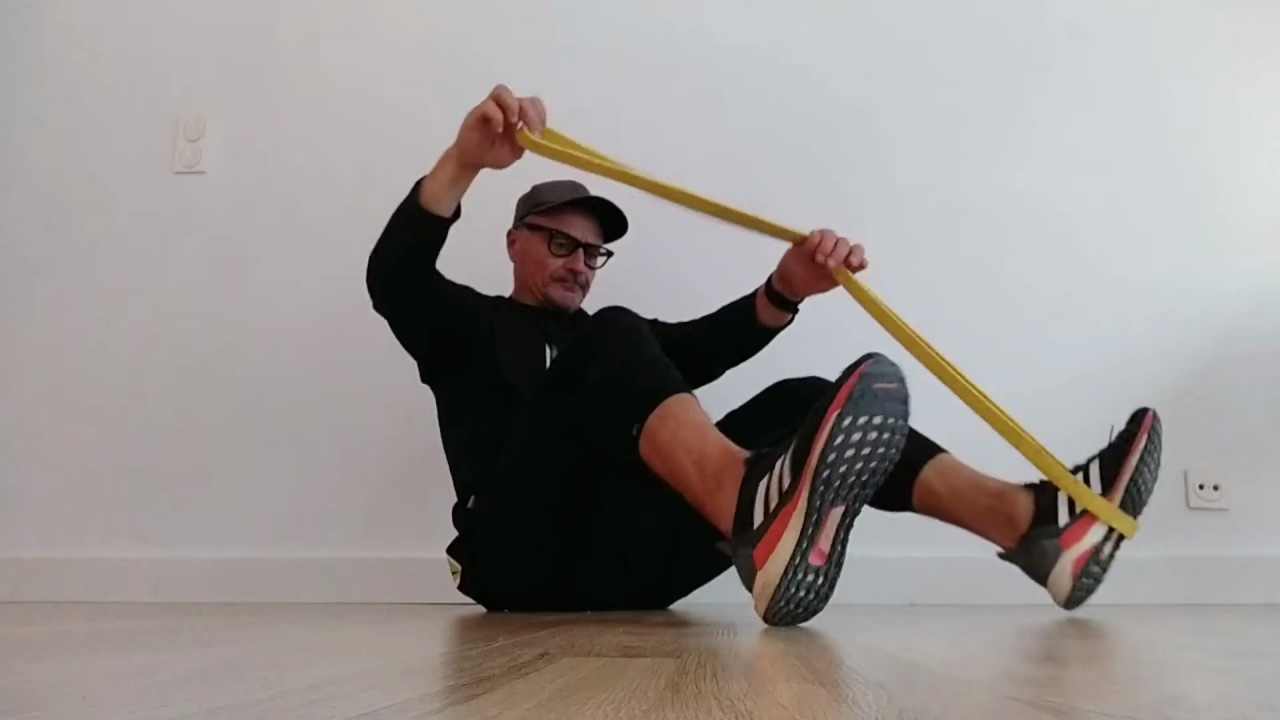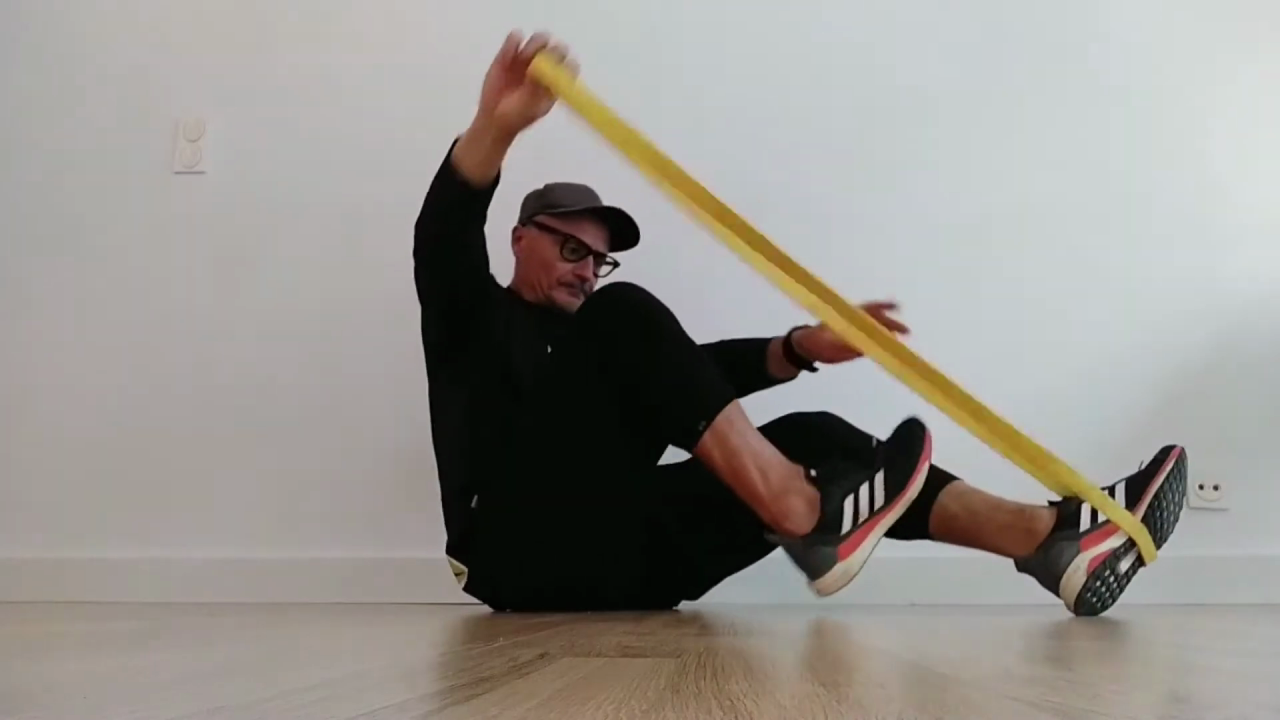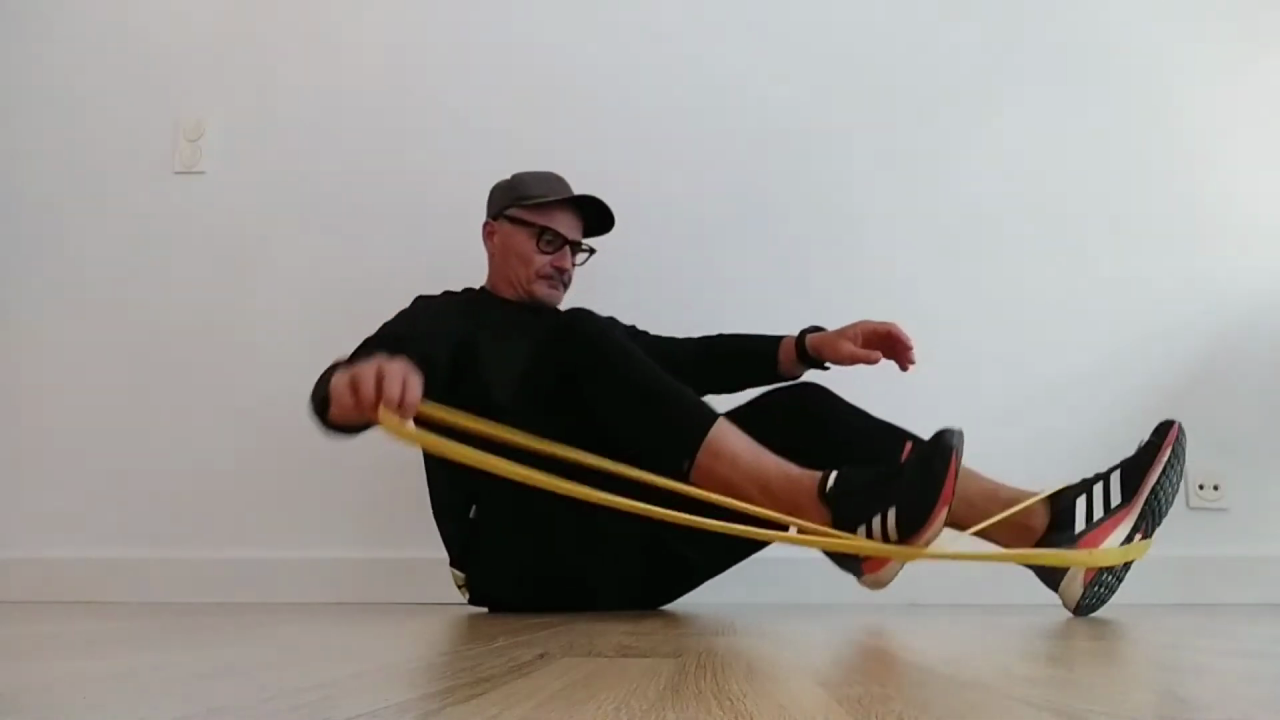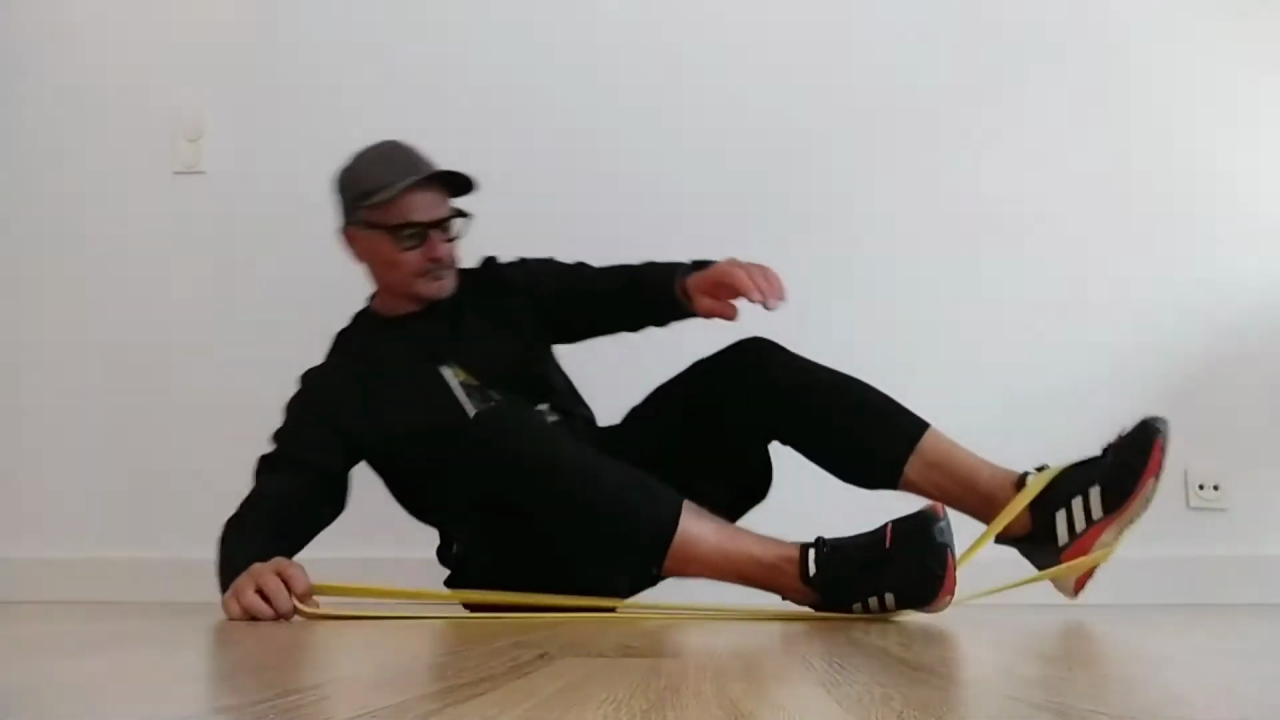
dt=0.7s
person 1, frame 1
left shoulder: (610, 344)
right shoulder: (472, 325)
left elbow: (712, 343)
right elbow: (392, 280)
left wrist: (788, 289)
right wrist: (463, 160)
left hip: (623, 560)
right hip: (525, 558)
left knee: (798, 405)
right knee: (614, 341)
left ankle: (1035, 522)
right ankle: (758, 515)
person 1, frame 2
left shoulder: (602, 331)
right shoulder: (474, 317)
left elbow: (697, 368)
right elbow: (441, 248)
left wrist: (808, 344)
right wrist: (498, 125)
left hip: (623, 565)
right hip: (526, 553)
left knee: (807, 431)
right knee: (624, 317)
left ankle: (1057, 542)
right ankle: (810, 518)
person 1, frame 3
left shoulder: (571, 347)
right shoulder: (443, 323)
left elbow: (687, 363)
right elbow: (337, 396)
left wrist: (811, 347)
right wrist: (362, 382)
left hip: (619, 553)
right hip: (526, 559)
left knee: (795, 410)
right knee: (579, 345)
left ankle: (1051, 532)
right ankle: (843, 512)
person 1, frame 4
left shoulder: (504, 291)
right shoulder: (345, 383)
left elbow: (615, 293)
right elbow: (266, 516)
left wrist: (693, 285)
right wrist: (251, 568)
left hip: (614, 508)
right hip: (527, 563)
left knee: (750, 370)
right knee: (499, 441)
left ankle: (1035, 516)
right ankle: (816, 573)
